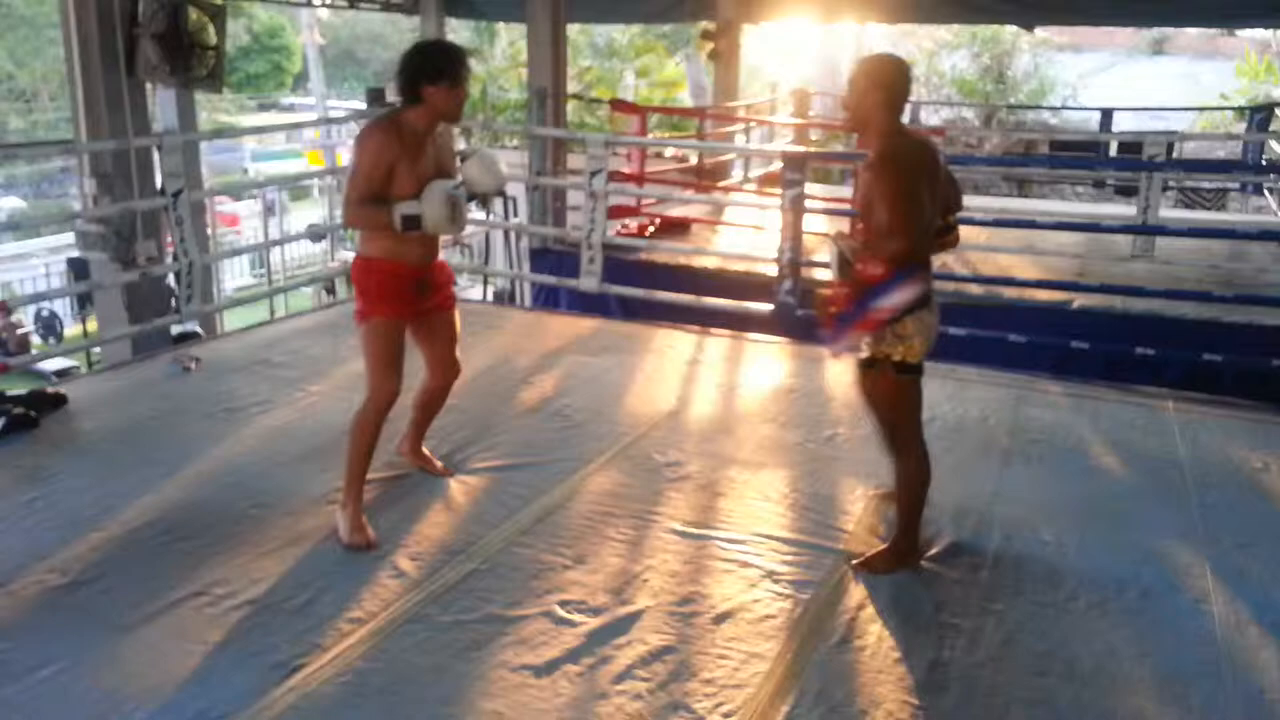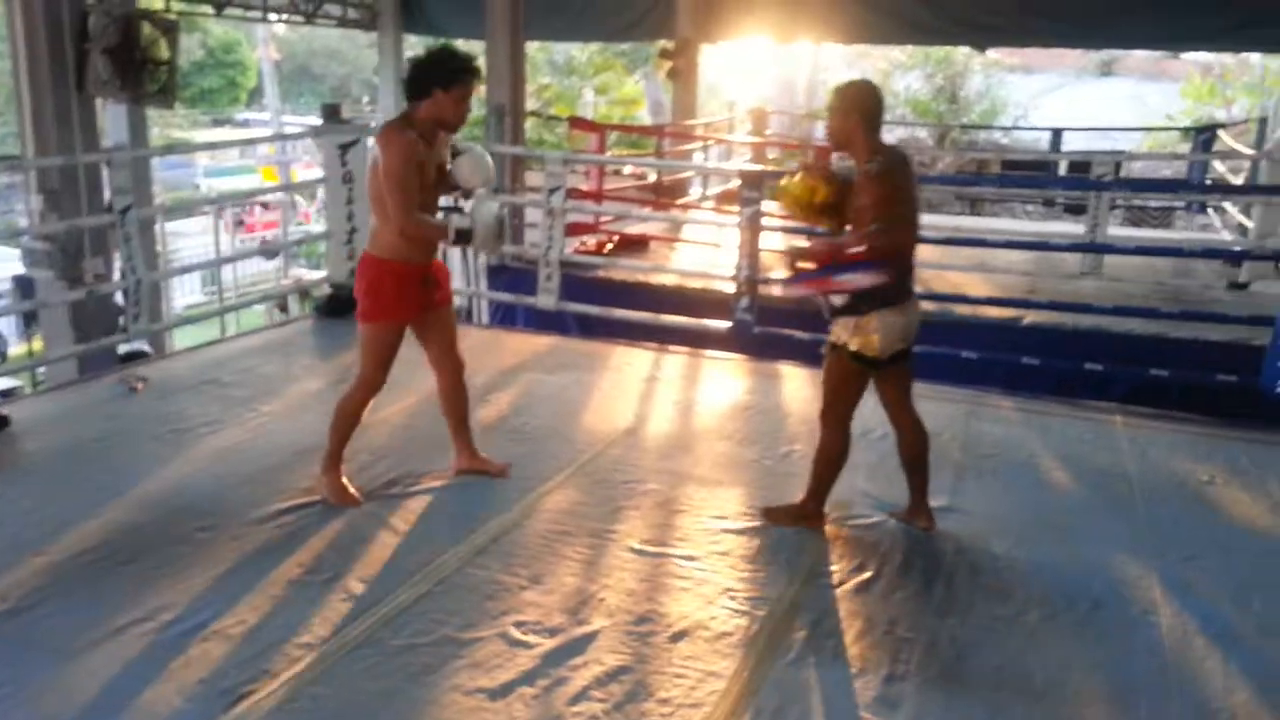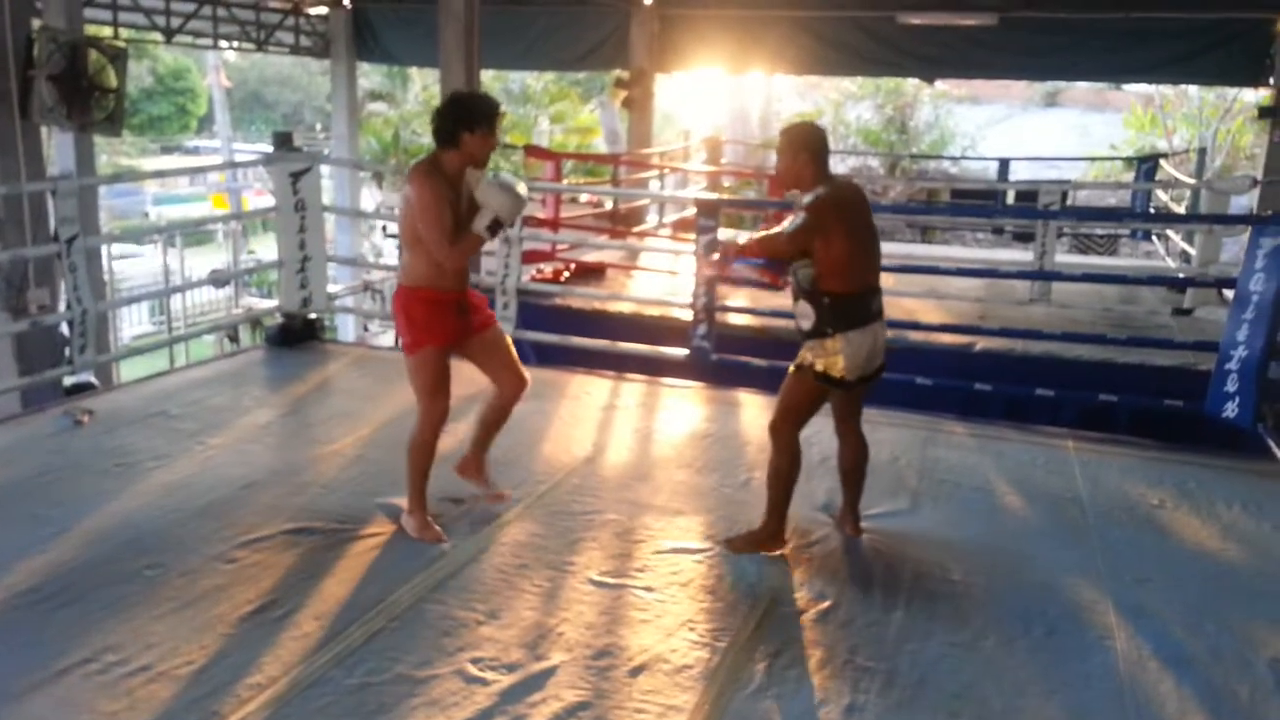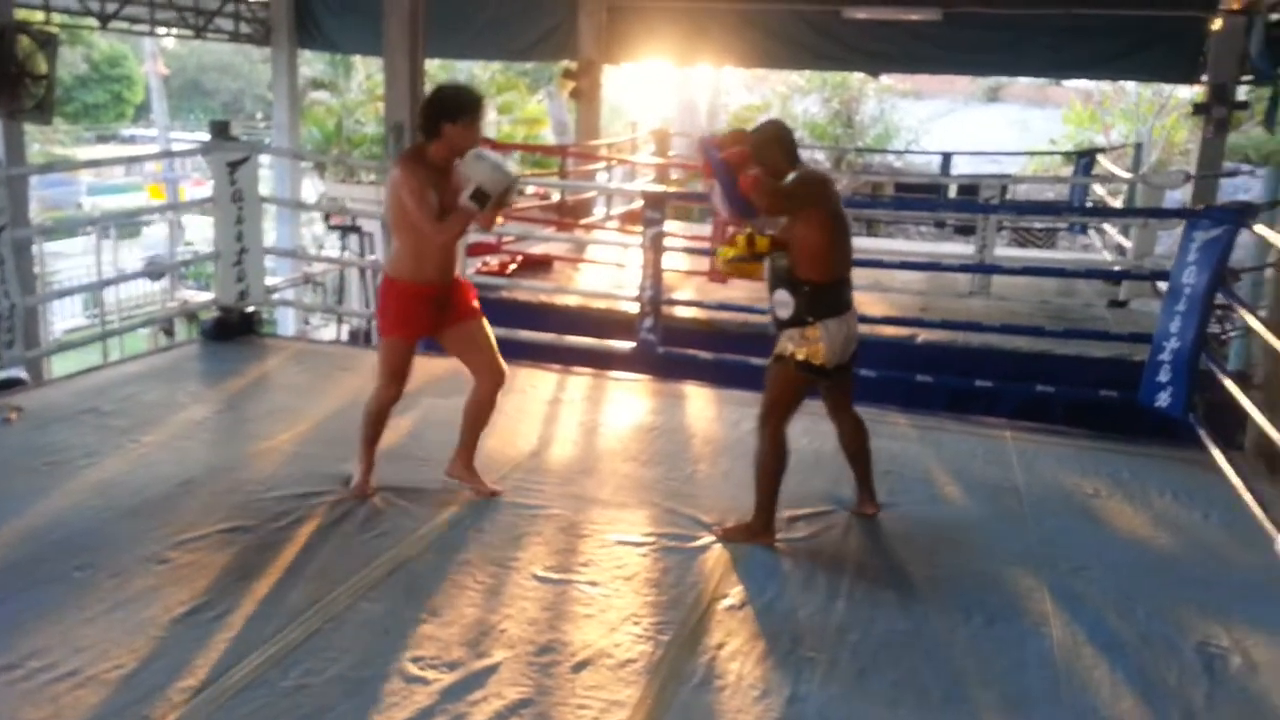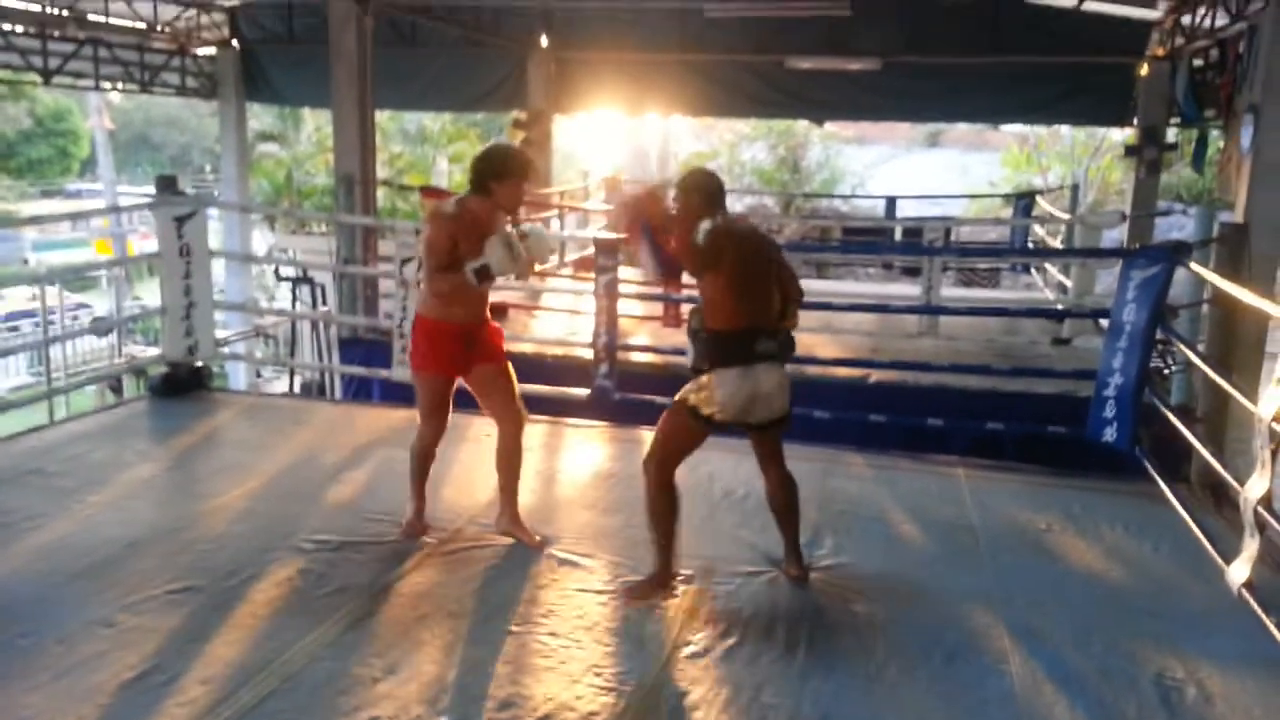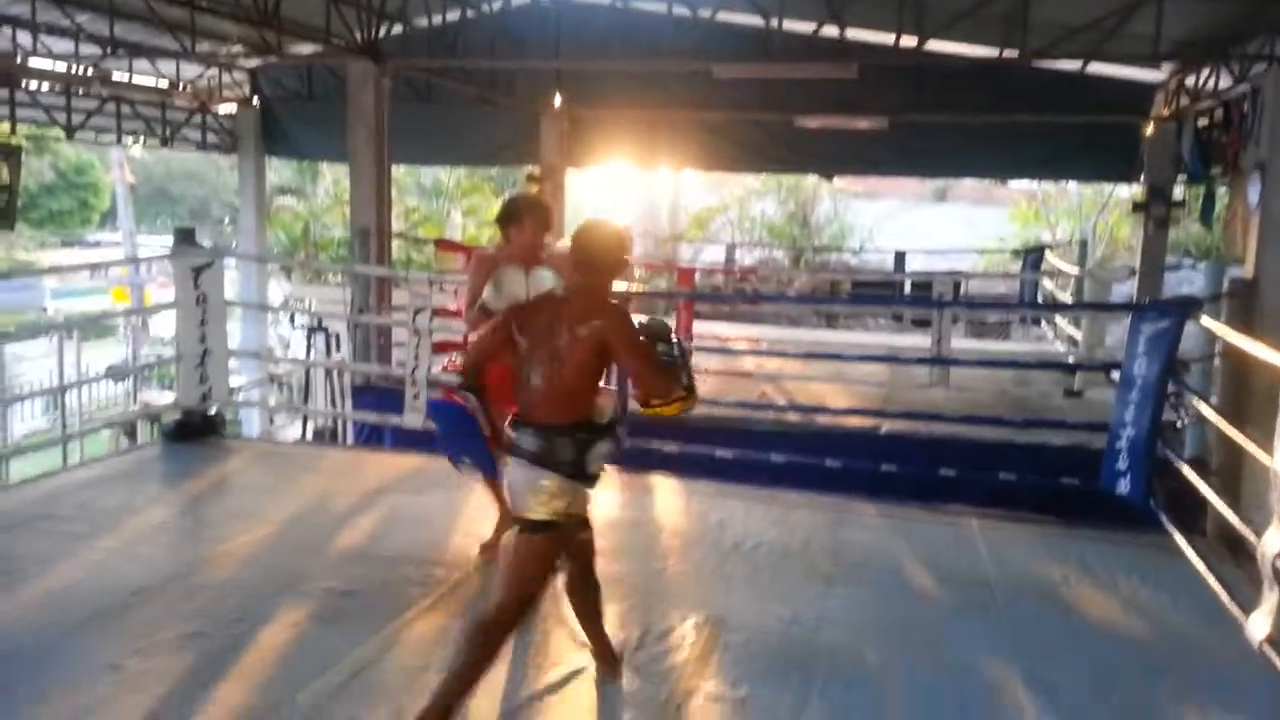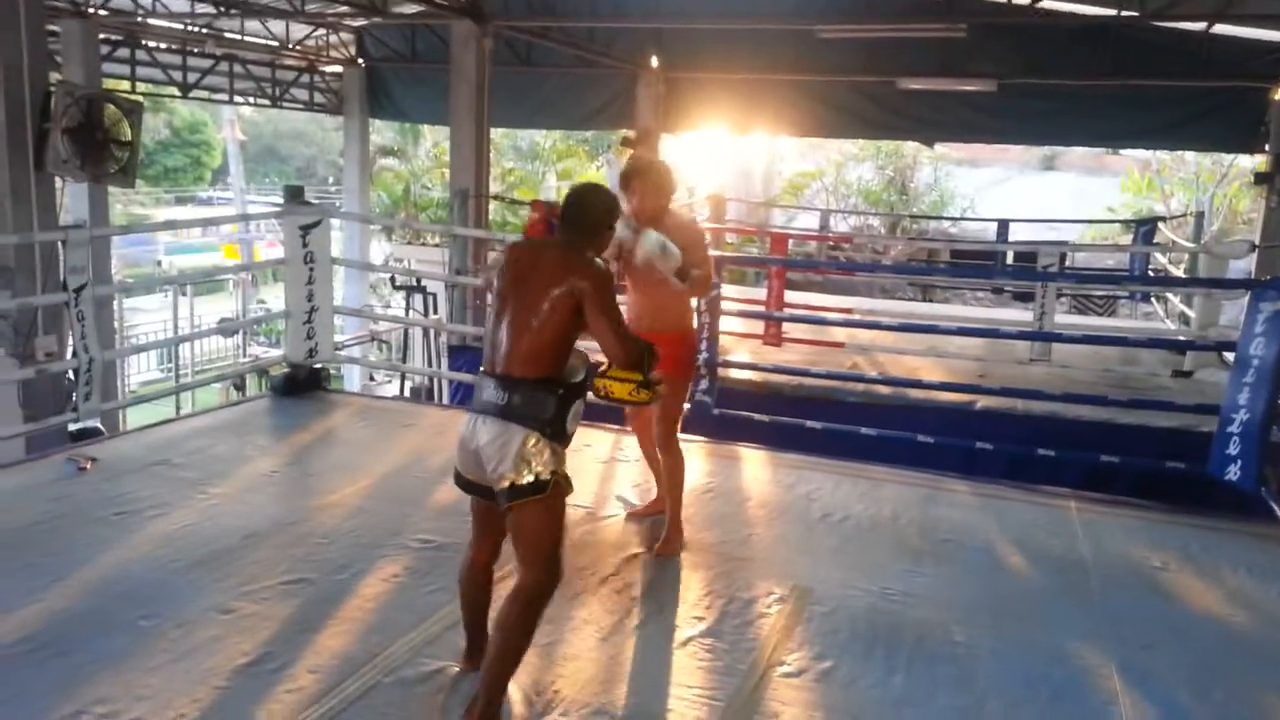
dt=0.7s
person 1, frame 1
left shoulder: (880, 166)
right shoulder: (919, 148)
left elbow: (897, 245)
right elbow: (949, 201)
left wrist: (853, 292)
left hip: (893, 316)
right hip: (907, 305)
left knee: (902, 432)
right knee: (897, 420)
left ankle: (906, 544)
right ankle: (908, 489)
person 1, frame 2
left shoulder: (874, 175)
right shoulder: (890, 162)
left elbow: (879, 240)
left hip: (867, 314)
right hip: (895, 308)
left knee: (834, 417)
right knee: (901, 410)
left ankle: (812, 508)
right ankle: (919, 507)
person 1, frame 3
left shoulder: (820, 204)
right shoulder: (847, 193)
left elbow: (783, 243)
left wrist: (740, 247)
right wrist: (763, 246)
left hip: (835, 338)
right hip: (867, 330)
left knee: (783, 431)
right knee: (849, 424)
left ankle: (771, 530)
right ankle: (850, 515)
person 1, frame 4
left shoulder: (801, 185)
right shoulder: (816, 184)
left elbow: (764, 199)
right wrist: (760, 247)
left hip: (812, 326)
right hip: (838, 318)
left knee: (771, 423)
right knee: (842, 410)
left ankle: (761, 525)
right ankle: (866, 495)
person 1, frame 5
left shoulder: (713, 233)
right shoulder: (759, 240)
left elbow: (689, 265)
right elbow: (792, 294)
left wrist: (664, 228)
left hip: (723, 375)
right hip: (771, 372)
left knee: (657, 467)
right knee: (773, 467)
left ankle: (662, 573)
right ankle: (795, 559)
person 1, frame 6
left shoulder: (527, 312)
right shoulder: (609, 318)
left elbow: (473, 363)
right elbow: (657, 388)
left wrist: (483, 416)
right wrist: (659, 349)
left hip: (522, 460)
right hip: (558, 473)
left knee: (579, 560)
right knee: (513, 602)
left ankle: (604, 654)
person 1, frame 7
left shoulder: (517, 254)
right shoulder: (588, 274)
right elbow: (622, 353)
right wrist: (647, 354)
left hip: (480, 419)
right hip: (528, 432)
left knee: (485, 542)
right knee: (539, 575)
left ankle: (476, 648)
person 2, frame 1
left shoulder: (441, 136)
right shoulder: (381, 137)
right elbow: (354, 212)
right wrist: (412, 216)
left hip: (430, 273)
right hip: (383, 277)
left knee: (445, 371)
right knee: (383, 390)
left ankle: (412, 443)
right ankle: (350, 506)
person 2, frame 2
left shoulder: (436, 138)
right shoulder: (398, 141)
right elbow: (406, 223)
left hip: (426, 272)
right hip: (387, 275)
left knee: (450, 368)
right knee: (369, 381)
left ankle: (466, 453)
right ankle: (330, 469)
person 2, frame 3
left shoulder: (466, 176)
right shoulder: (425, 181)
right elbow: (450, 255)
left wrist: (497, 211)
right wrist: (491, 222)
left hip: (461, 299)
right hip: (422, 304)
left knee: (513, 381)
right knee: (434, 411)
left ankle: (474, 462)
right ankle: (414, 509)
person 2, frame 4
left shoulder: (455, 167)
right shoulder: (410, 170)
left elbow: (484, 222)
right elbow: (441, 233)
left wrist: (497, 194)
right wrist: (478, 195)
left hip: (450, 290)
right hip: (406, 293)
left knee: (492, 374)
right knee: (389, 390)
left ankle: (463, 463)
right ankle: (365, 467)
person 2, frame 5
left shoulder: (498, 217)
right shoulder: (447, 220)
right elbow: (436, 288)
left wrist: (519, 255)
right wrist: (485, 269)
left hip: (478, 331)
right hip: (436, 333)
left knee: (512, 420)
right knee: (433, 428)
left ankle: (508, 515)
right ankle: (416, 505)
person 2, frame 6
left shoulder: (558, 264)
right shoulder: (486, 262)
right elbow: (470, 319)
right wrist: (491, 306)
right hip: (494, 366)
right ankle: (505, 513)
person 2, frame 7
left shoulder: (686, 231)
left elbow: (706, 285)
left wrist: (680, 272)
left hip: (674, 342)
right hip: (634, 337)
left knee: (664, 432)
right knee: (638, 422)
left ankle: (675, 525)
right ankle: (663, 495)
